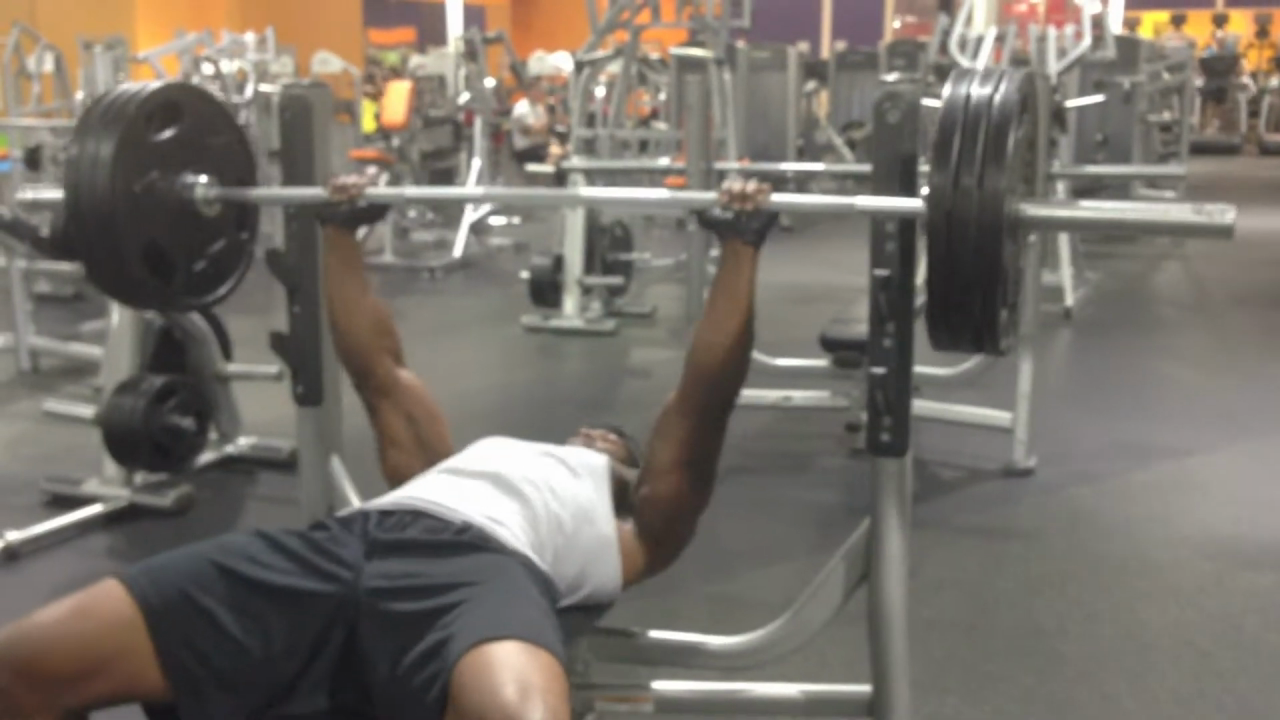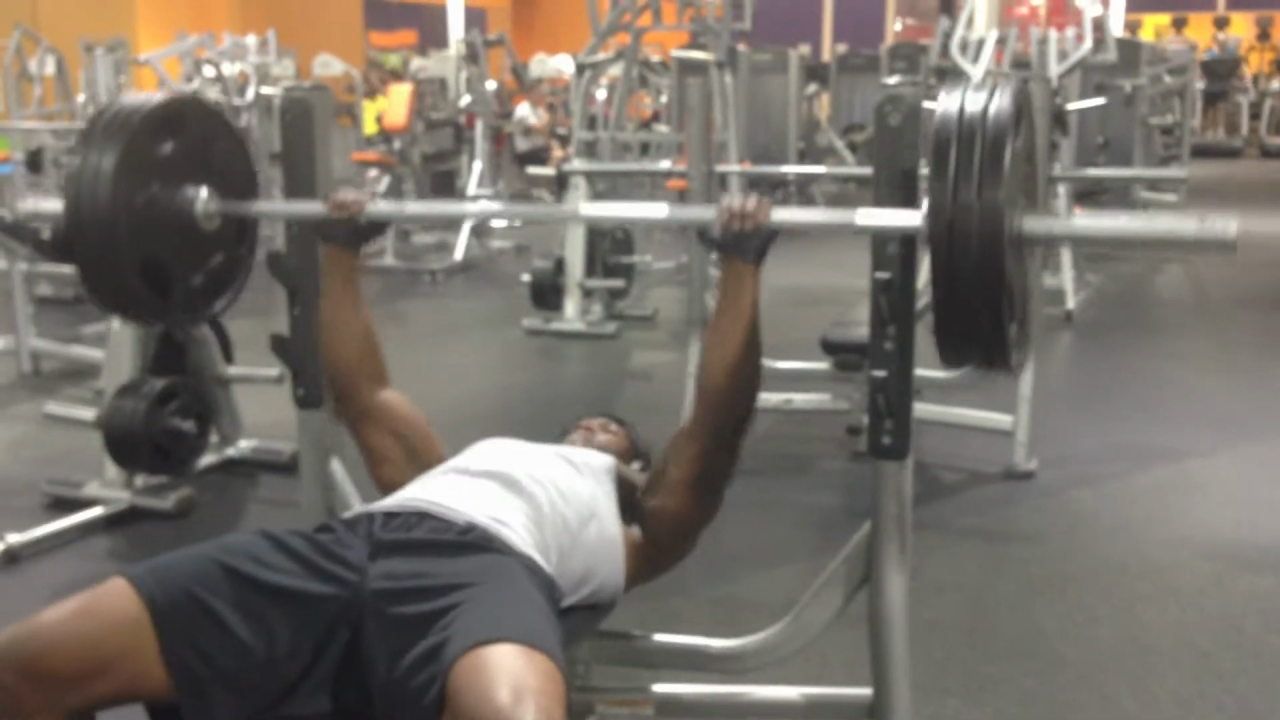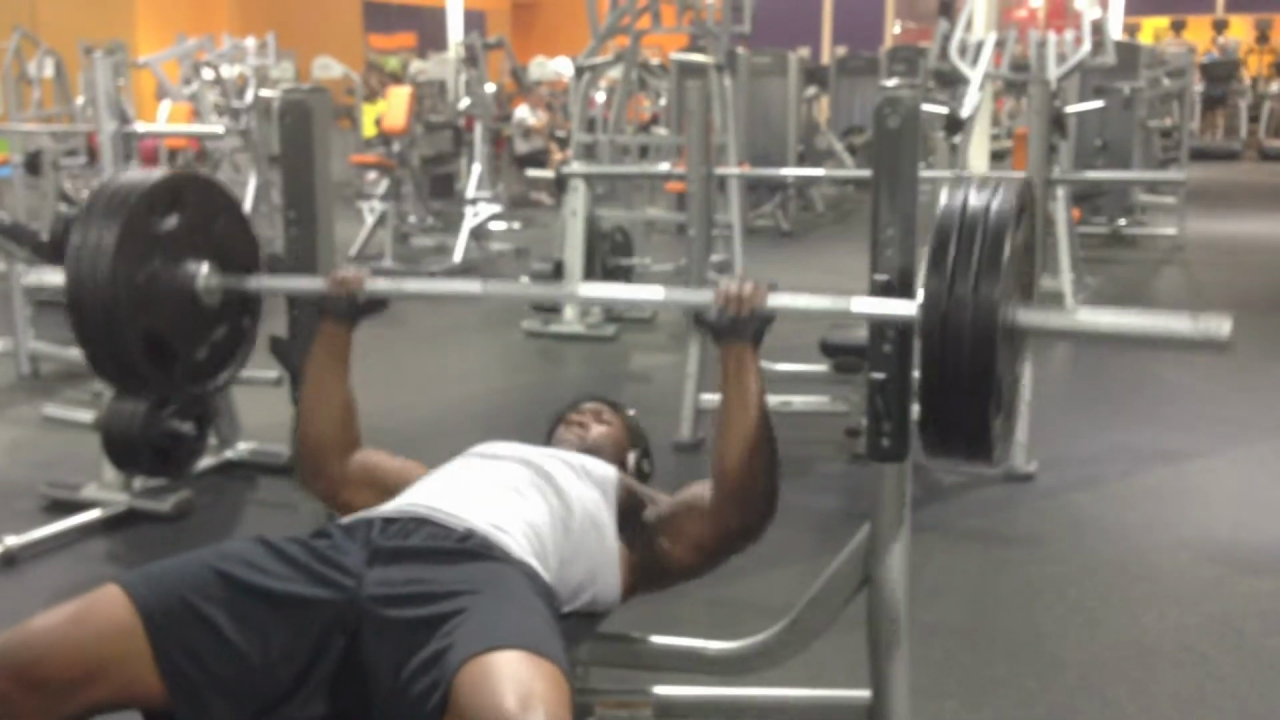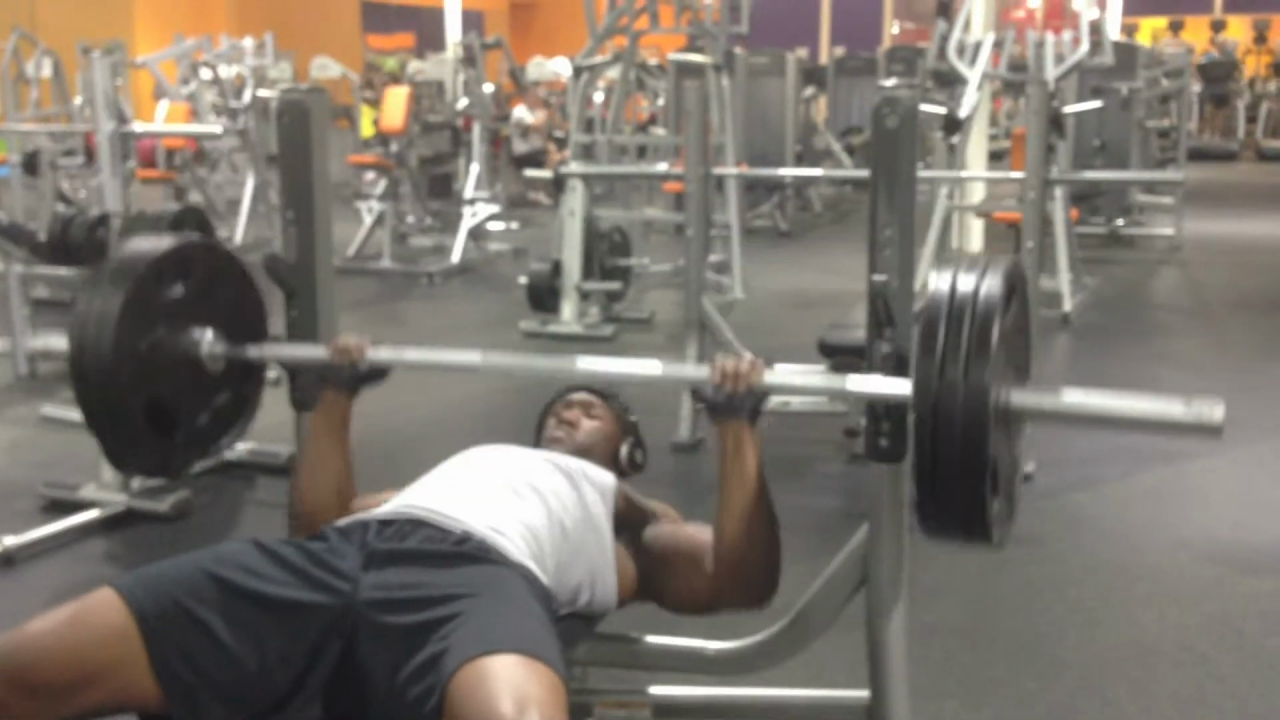
dt=0.2s
person 1, frame 1
left shoulder: (634, 528)
right shoulder: (456, 464)
left elbow: (704, 400)
right elbow: (381, 372)
left wrist: (740, 248)
right wrist: (340, 234)
right hip: (345, 545)
person 1, frame 2
left shoulder: (638, 520)
right shoulder: (462, 461)
left elbow: (717, 423)
right elbow: (362, 391)
left wrist: (740, 270)
right wrist: (341, 252)
right hip: (347, 545)
person 1, frame 3
left shoulder: (638, 522)
right shoulder: (475, 458)
left elbow: (741, 512)
right elbow: (326, 465)
left wrist: (739, 352)
right wrist: (335, 327)
left hip: (485, 572)
right hip: (343, 551)
person 1, frame 4
left shoulder: (634, 523)
right shoulder: (473, 459)
left elbow: (741, 580)
right elbow: (312, 517)
left wrist: (736, 422)
right wrist: (334, 391)
left hip: (484, 576)
right hip: (340, 554)
